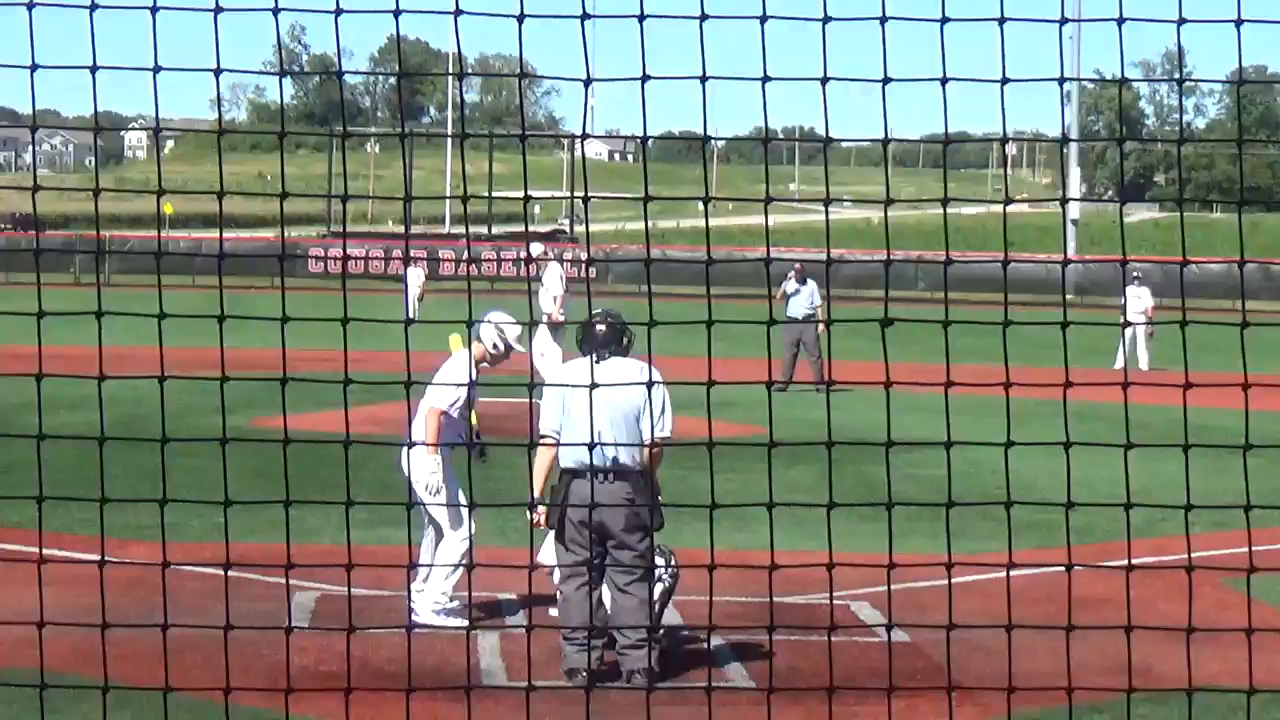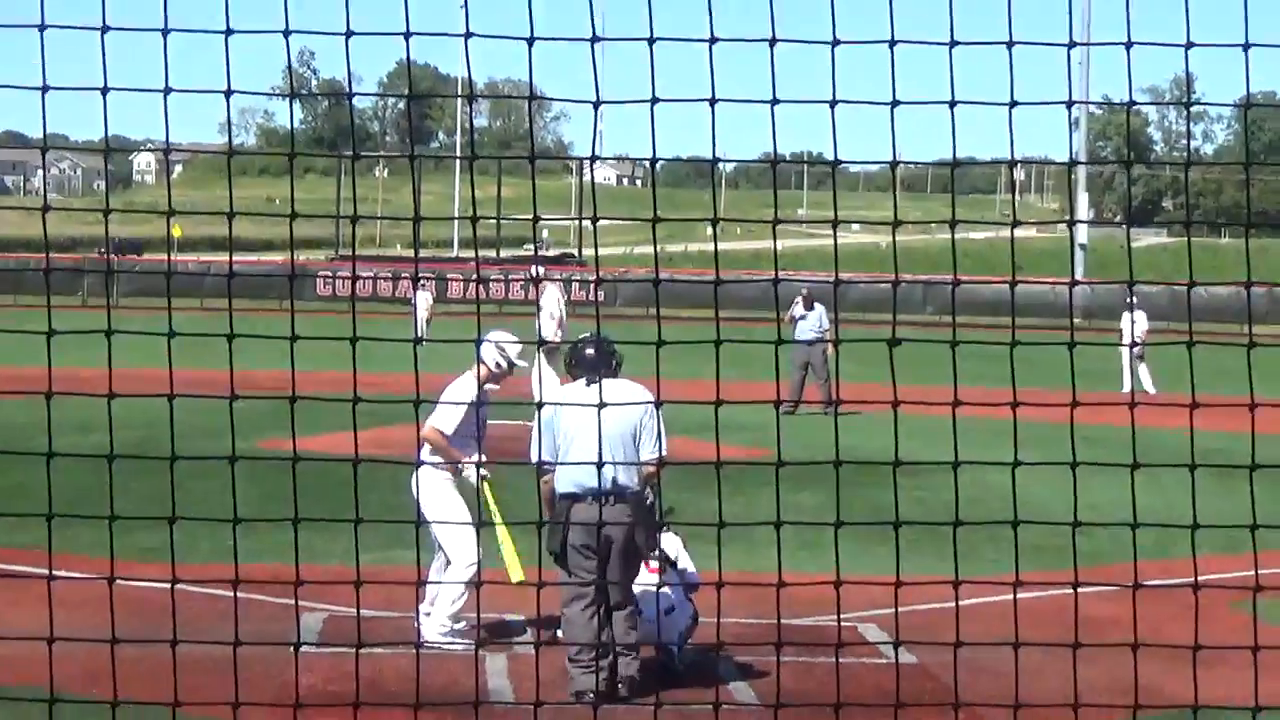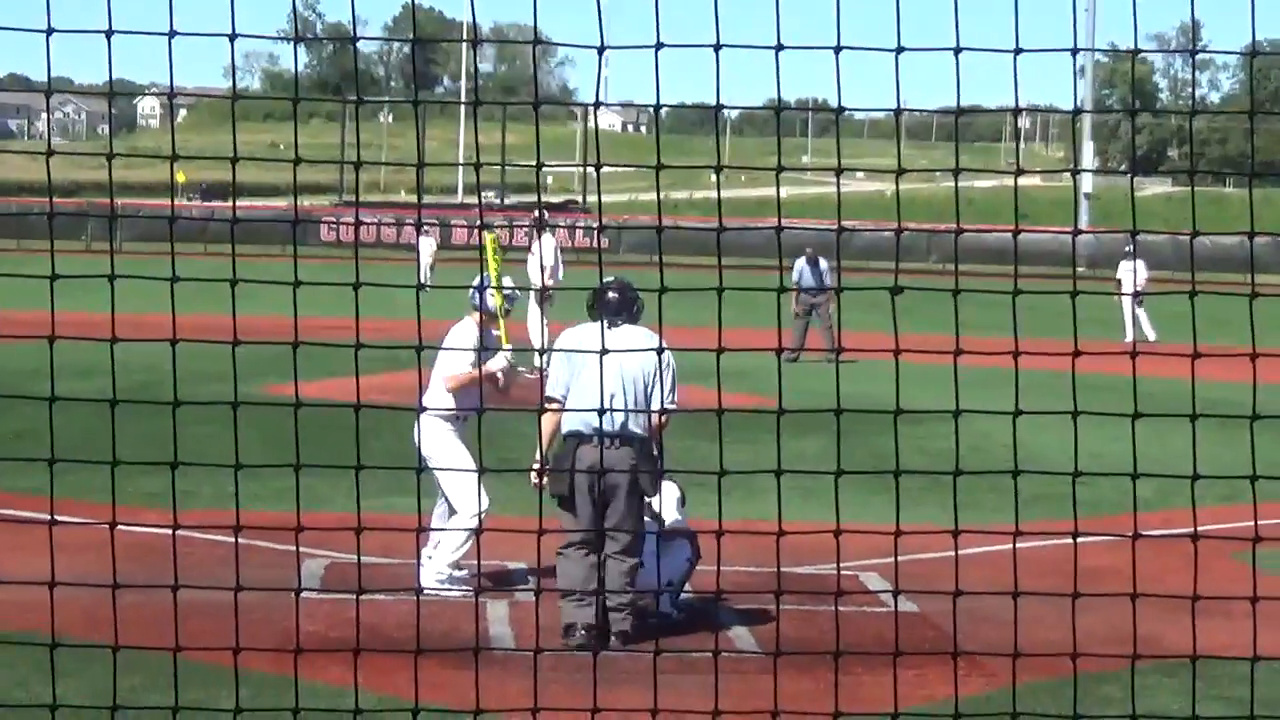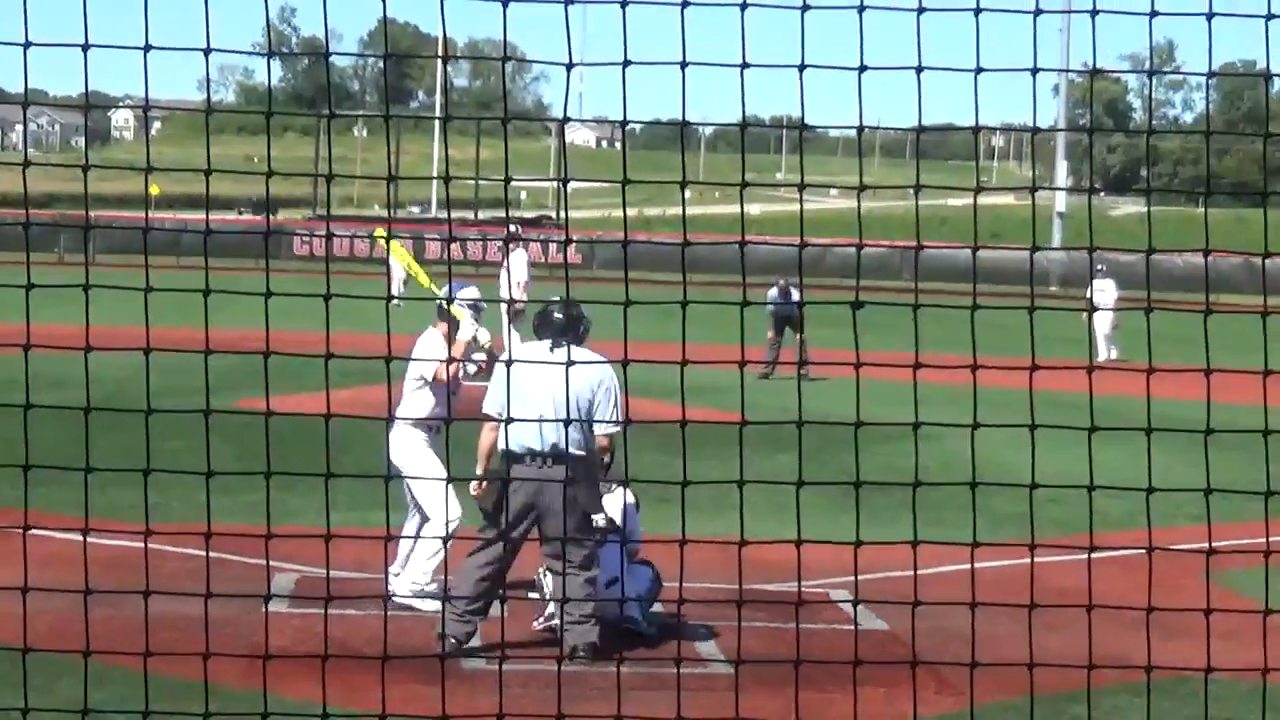
dt=0.5s
person 1, frame 1
left shoulder: (564, 375)
right shoulder: (645, 374)
left elbow: (548, 443)
right elbow: (655, 444)
left wrist: (537, 497)
right wrist: (646, 484)
left hip: (576, 489)
right hip: (626, 489)
left knee: (576, 578)
right knee: (633, 579)
left ankle: (580, 663)
right ankle: (639, 664)
person 1, frame 2
left shoulder: (555, 402)
right shoulder: (639, 396)
left elbow: (545, 473)
right elbow: (652, 466)
left wrist: (552, 517)
left hip: (575, 511)
right hip: (625, 510)
left knee: (580, 600)
right knee: (620, 597)
left ankle: (587, 683)
right ankle: (624, 677)
person 1, frame 3
left shoulder: (571, 338)
right shoulder: (654, 345)
left elbow: (553, 405)
right elbow: (660, 416)
left wrist: (541, 456)
left hip: (580, 452)
right hip: (629, 455)
left knee: (576, 541)
right knee: (622, 544)
left ankle: (580, 622)
right ankle: (617, 626)
person 1, frame 4
left shoulder: (514, 356)
right shoulder: (598, 367)
left elbow: (493, 423)
right elbow: (604, 440)
left wrist: (481, 472)
right wrist: (586, 465)
left hip: (515, 472)
right hip: (567, 475)
left knee: (489, 554)
right knee: (575, 561)
left ankle: (453, 632)
right ankle: (582, 640)
person 2, frame 1
left shoulder: (465, 363)
right shoulder: (463, 368)
right elbow: (433, 413)
left wrist: (471, 437)
right wrist: (434, 462)
left hip: (422, 453)
right hip: (425, 455)
left knee: (438, 527)
right knee: (460, 529)
left ankle: (421, 594)
right ankle: (430, 606)
person 2, frame 2
left shoulder: (480, 391)
right shoulder: (465, 389)
right elbow: (429, 432)
left wrist: (474, 459)
right wrist: (465, 462)
left hip: (440, 479)
right hip: (436, 479)
left knee: (449, 551)
right knee: (468, 555)
left ankle: (430, 615)
right ankle: (437, 629)
person 2, frame 3
left shoulder: (489, 337)
right shoulder: (464, 334)
left elbow: (501, 388)
right elbow: (453, 383)
left wrist: (504, 364)
right wrist: (492, 365)
left hip: (444, 428)
right hip: (437, 429)
left knee: (452, 497)
right knee: (474, 505)
left ankle: (432, 560)
right ankle: (435, 576)
person 2, frame 4
left shoulder: (453, 342)
right shoulder: (431, 342)
right elbow: (446, 376)
left wrist: (484, 344)
right wrist: (464, 340)
left hip: (418, 438)
right hip: (411, 438)
left knee: (422, 512)
right knee: (447, 515)
left ankle: (399, 576)
right ankle: (410, 586)
